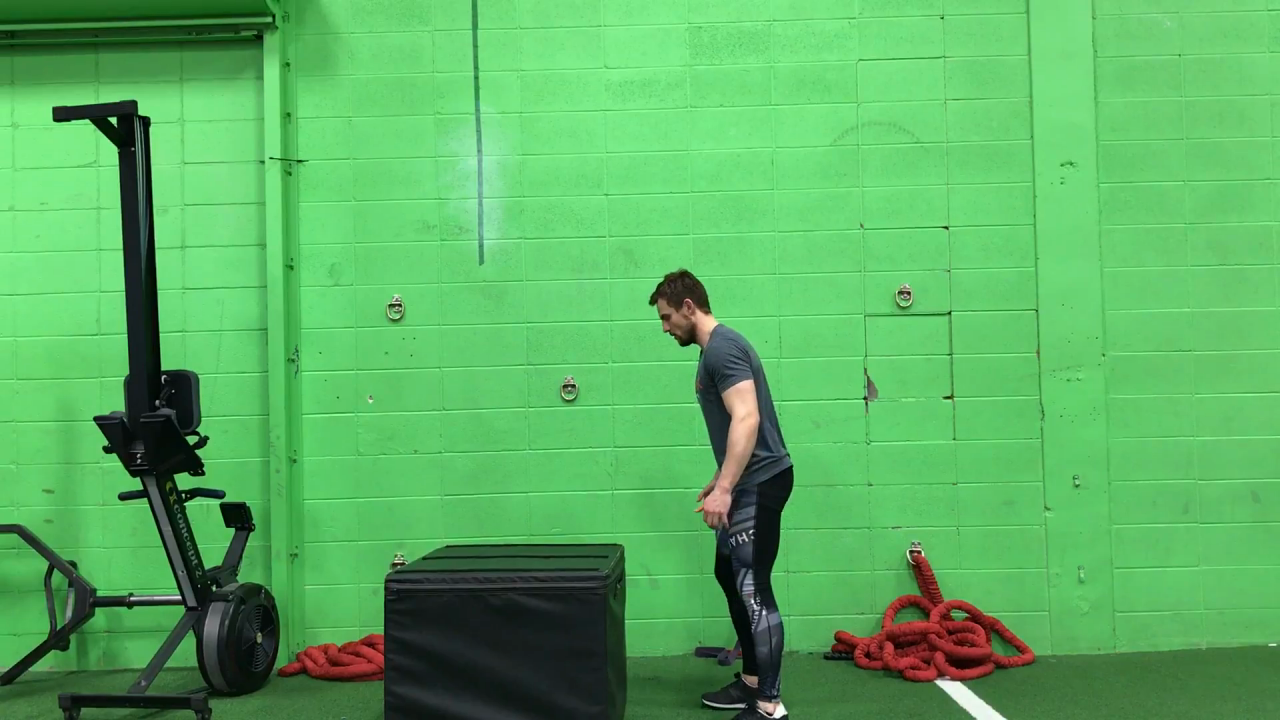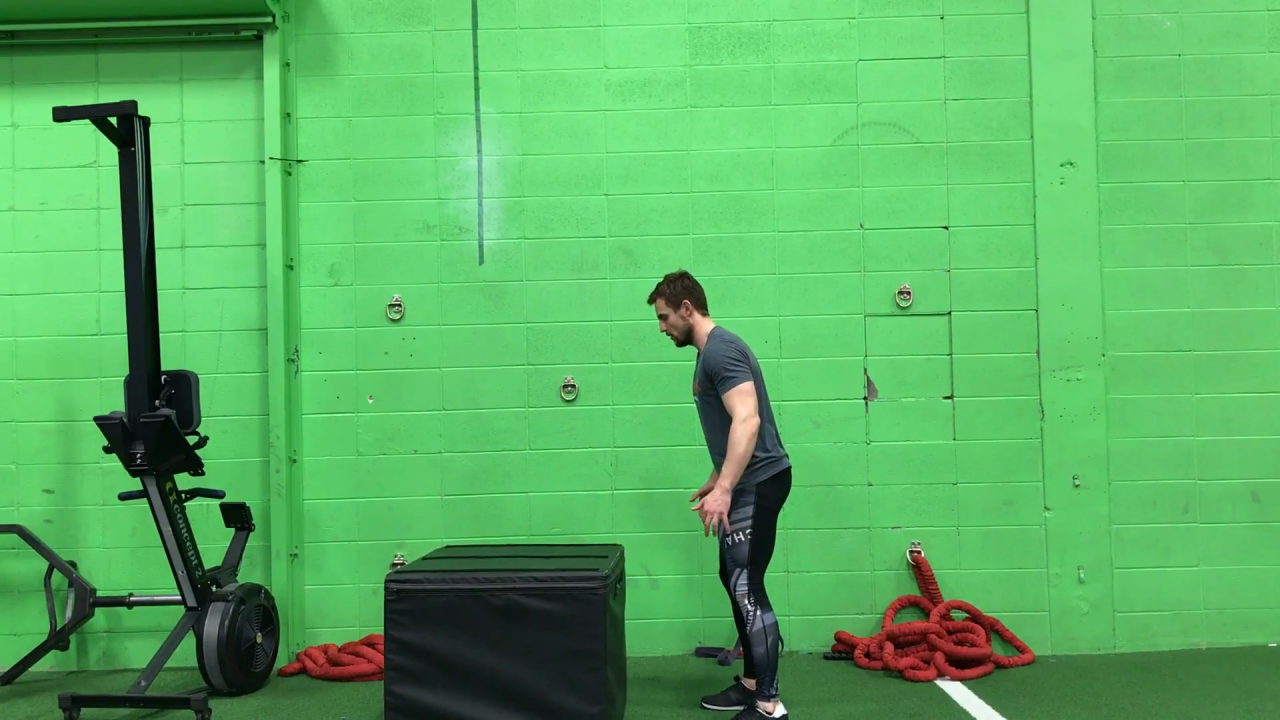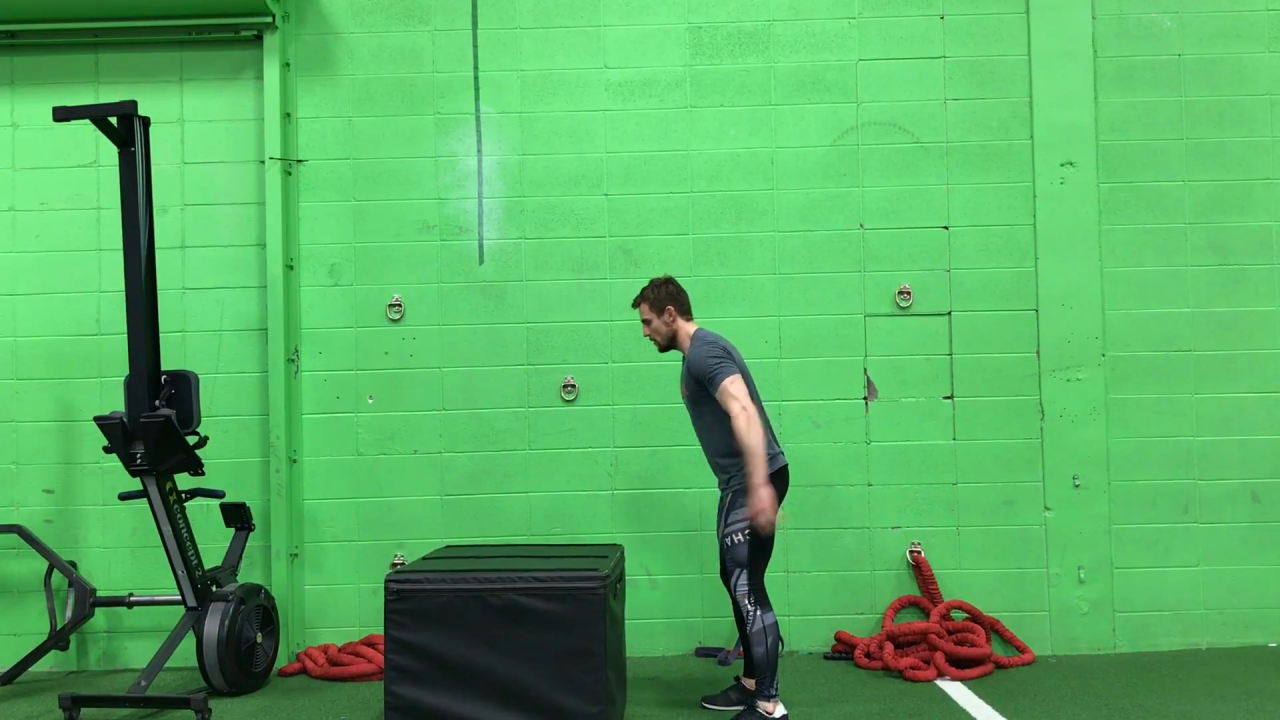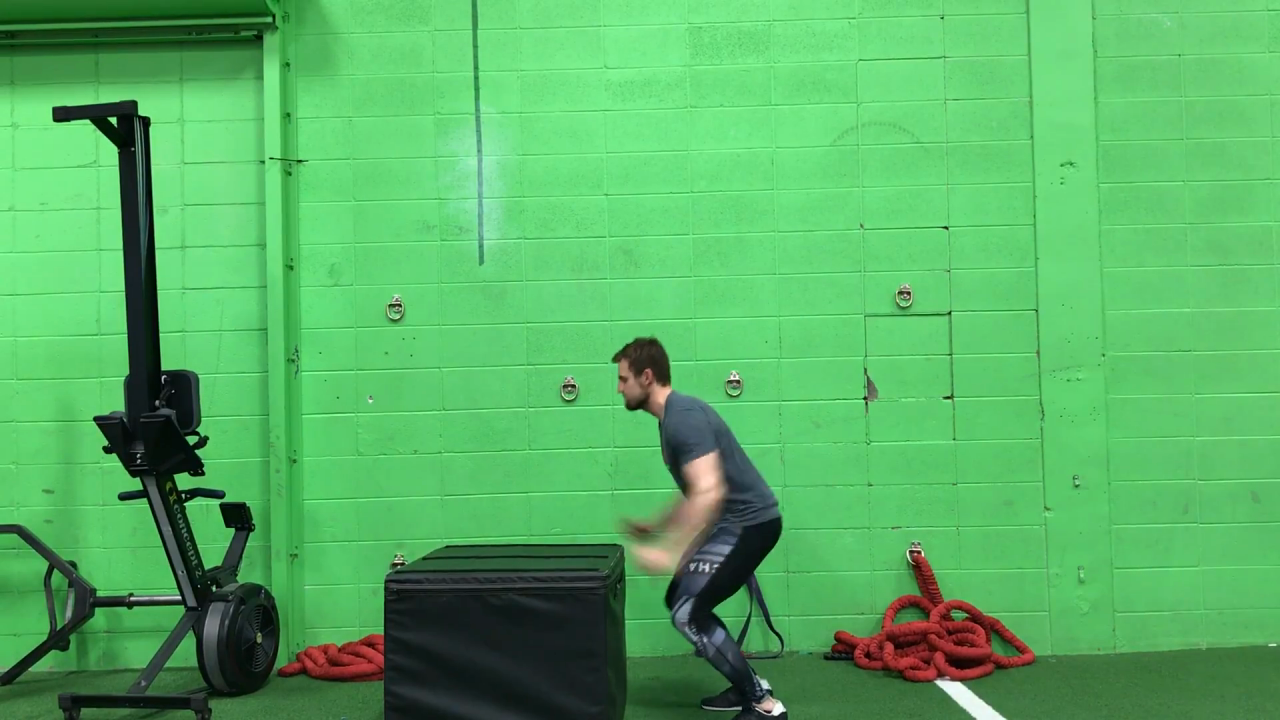
dt=0.4s
person 1, frame 1
left shoulder: (723, 348)
right shoulder: (713, 349)
left elbow: (746, 420)
left wrist: (723, 489)
right wrist: (719, 481)
left hip: (758, 483)
right hip: (746, 483)
left knee: (752, 587)
right knee: (730, 578)
right ankle: (752, 679)
person 1, frame 2
left shoulder: (721, 350)
right shoulder: (710, 352)
left elbow: (748, 421)
left wrist: (723, 490)
right wrist: (716, 481)
left hip: (757, 483)
right hip: (745, 483)
left knee: (746, 588)
right knee: (735, 582)
right ankle: (752, 683)
person 1, frame 3
left shoulder: (704, 353)
right shoulder: (696, 354)
left elbow: (745, 412)
left wrist: (761, 485)
left hip: (750, 483)
right hip: (741, 482)
left knee: (746, 588)
right knee: (737, 584)
right ankle: (753, 684)
person 1, frame 4
left shoulder: (686, 419)
right shoulder: (675, 418)
left elbow: (709, 493)
left wrist: (671, 552)
right wrist: (657, 528)
left hip: (750, 526)
right hip: (742, 523)
left knee: (687, 613)
right knee: (682, 602)
right ankle: (751, 686)
